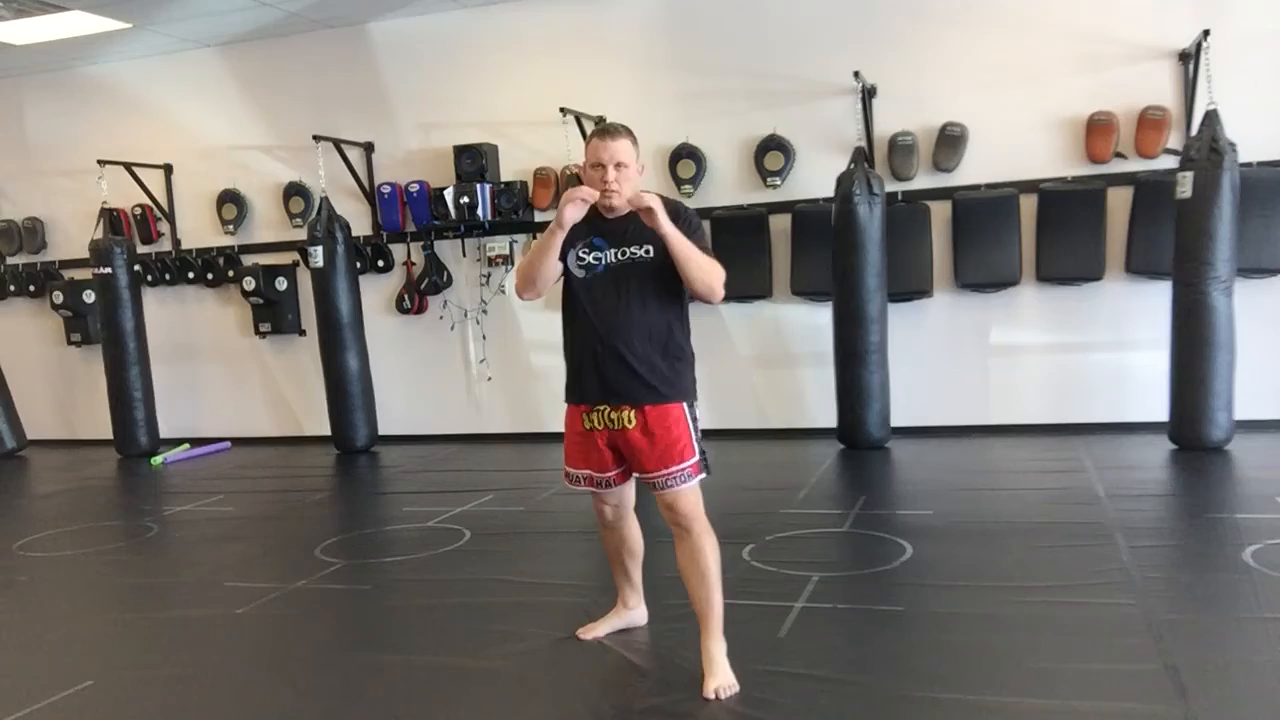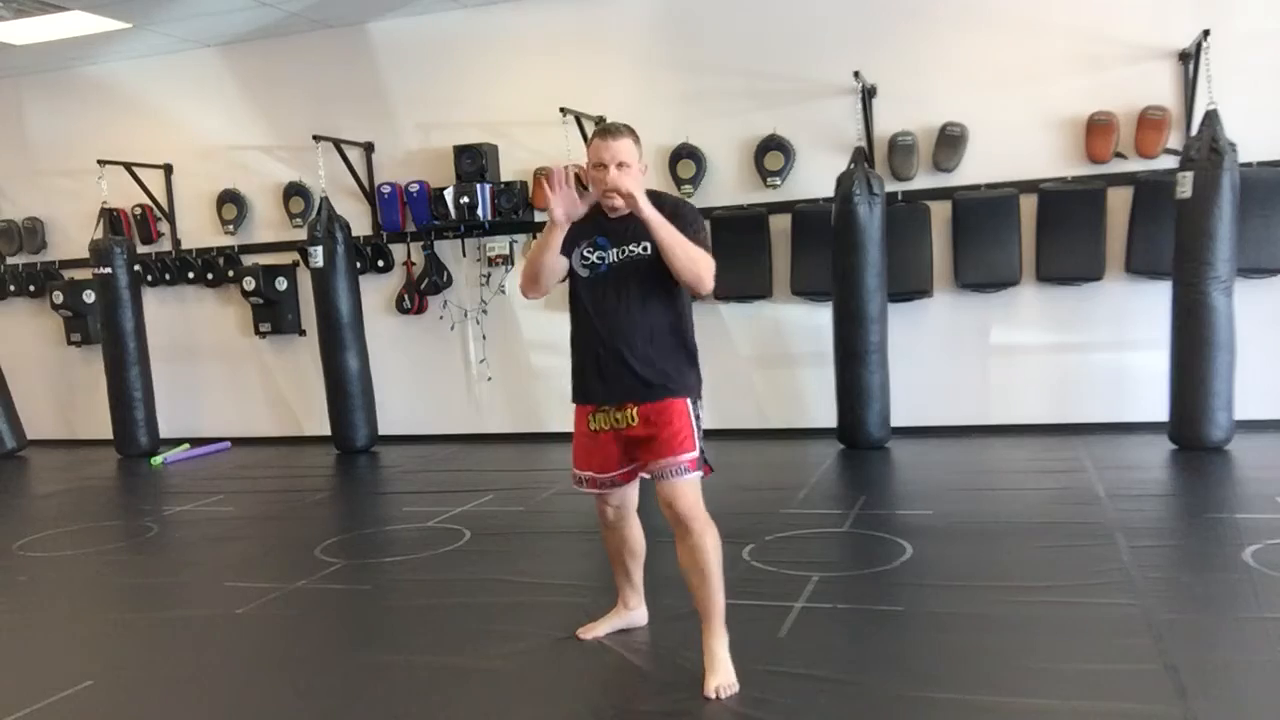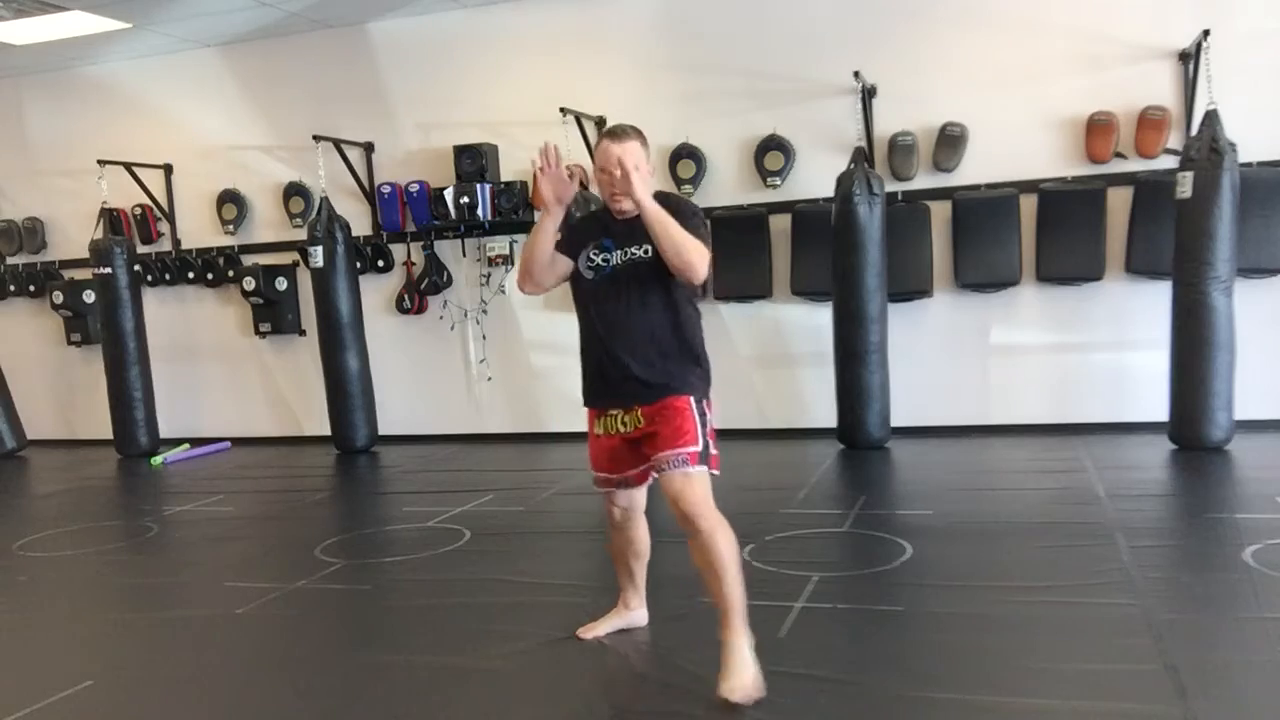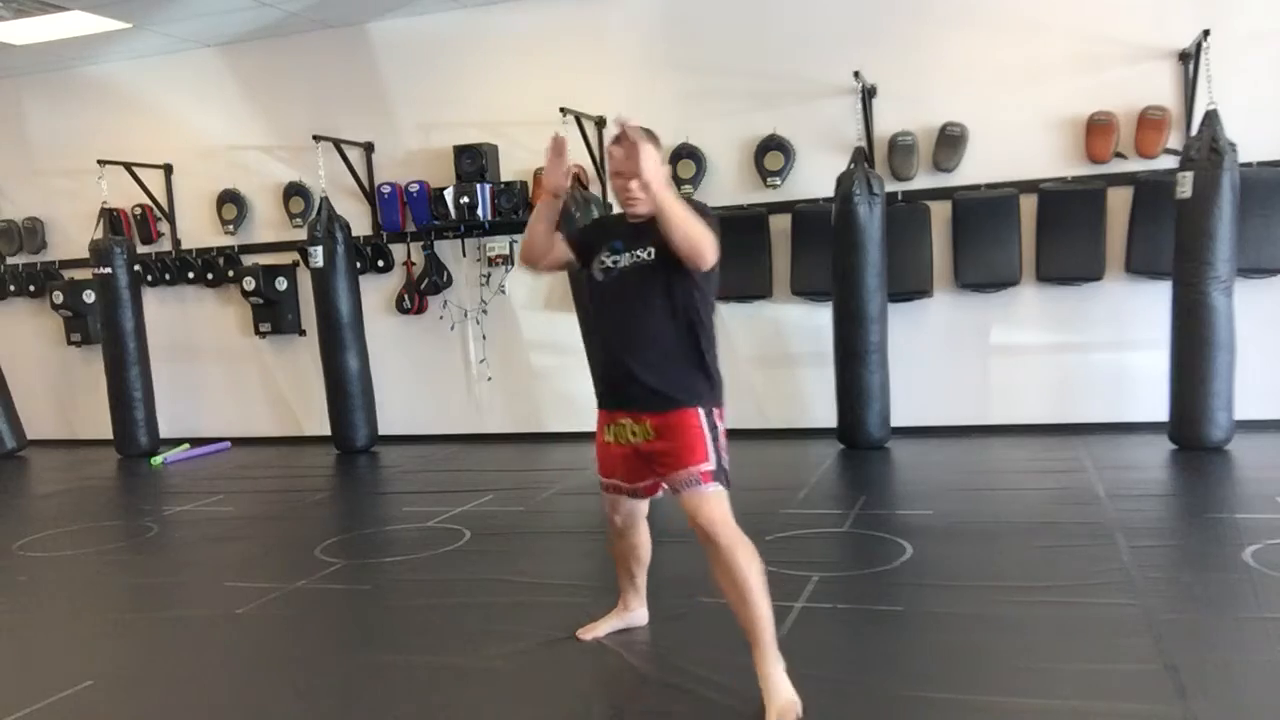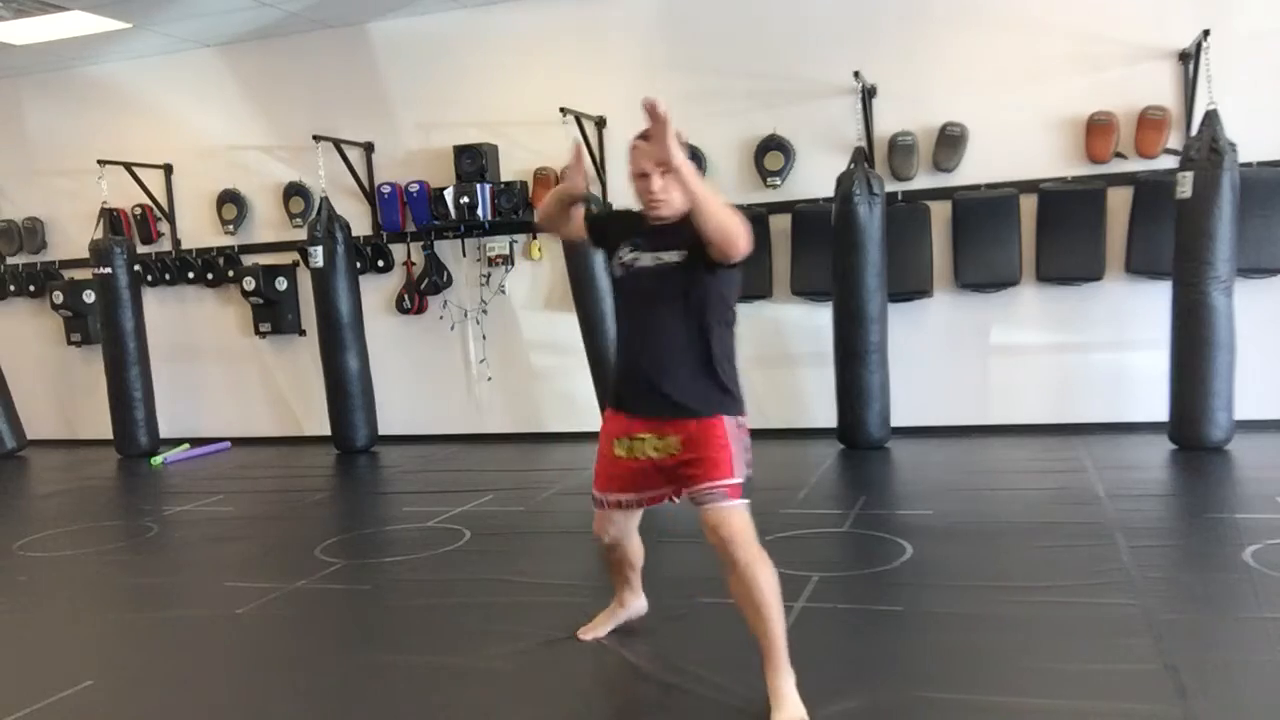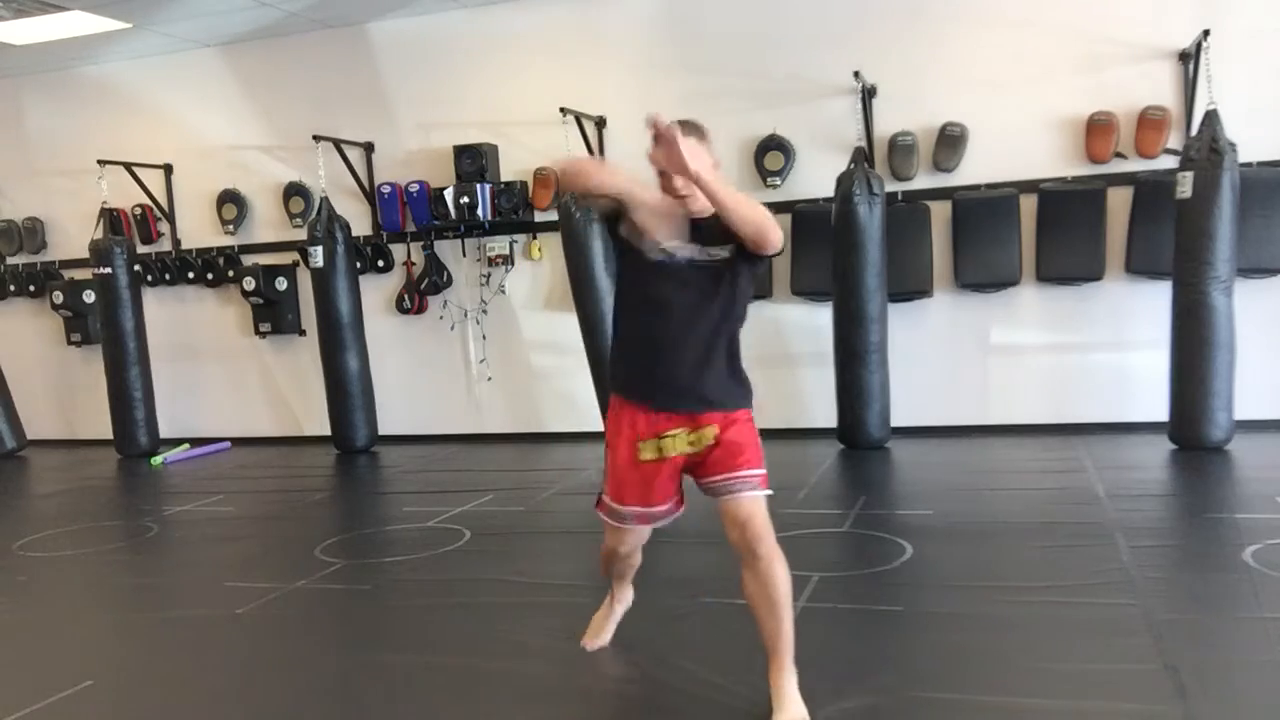
dt=0.1s
person 1, frame 1
left shoulder: (672, 216)
right shoulder: (574, 228)
left elbow: (712, 289)
right elbow: (527, 288)
left wrist: (657, 219)
right wrist: (560, 226)
left hip: (660, 394)
right hip: (591, 397)
left knee: (684, 512)
right knee: (611, 506)
left ankle: (714, 646)
right ankle: (630, 604)
person 1, frame 2
left shoulder: (672, 212)
right shoulder: (577, 227)
left elbow: (703, 281)
right elbow: (532, 287)
left wrist: (643, 209)
right wrist: (557, 221)
left hip: (664, 391)
right hip: (598, 397)
left knee: (684, 508)
right knee: (613, 507)
left ankle: (716, 642)
right ankle: (631, 605)
person 1, frame 3
left shoulder: (677, 213)
right shoulder: (583, 230)
left elbow: (693, 270)
right elbow: (531, 281)
left wrist: (642, 195)
right wrist: (550, 212)
left hip: (673, 390)
right hip: (609, 398)
left knee: (693, 506)
right knee: (621, 508)
left ankle: (737, 642)
right ankle: (631, 606)
person 1, frame 4
left shoulder: (687, 216)
right shoulder: (600, 233)
left elbow: (701, 256)
right elbow: (534, 257)
left wrist: (656, 185)
right wrist: (552, 195)
left hip: (683, 402)
right hip: (620, 407)
left knee: (712, 523)
right knee: (620, 513)
left ankle: (771, 667)
right ankle: (632, 605)
person 1, frame 5
left shoulder: (714, 227)
right shoulder: (621, 229)
left elbow: (733, 247)
right elbow: (551, 223)
left wrist: (677, 164)
right wrist: (569, 189)
left hip: (706, 414)
right hip: (633, 415)
left knee: (732, 539)
right knee: (609, 527)
right ankle: (630, 599)
person 1, frame 6
left shoulder: (733, 223)
right shoulder: (644, 214)
left elbow: (771, 238)
right elbow: (576, 174)
left wrist: (698, 173)
right wrist: (636, 193)
left hip: (721, 409)
right hip: (643, 409)
left knee: (753, 533)
right knee: (622, 537)
right ankle: (618, 596)
